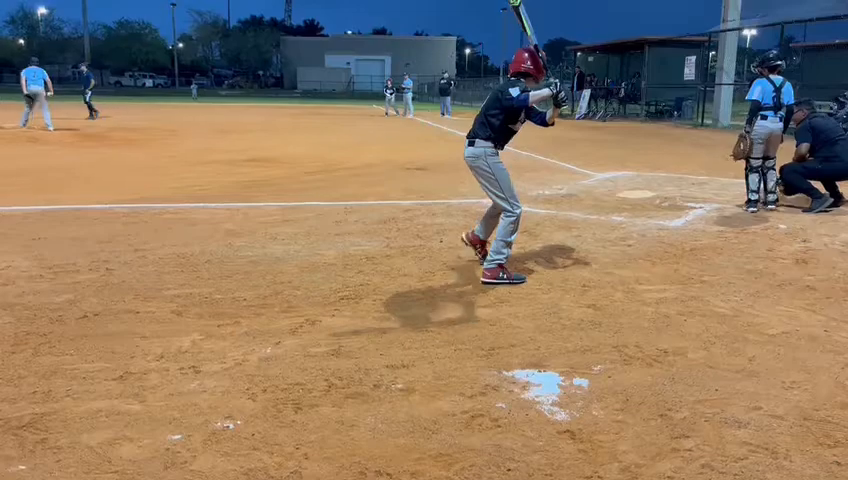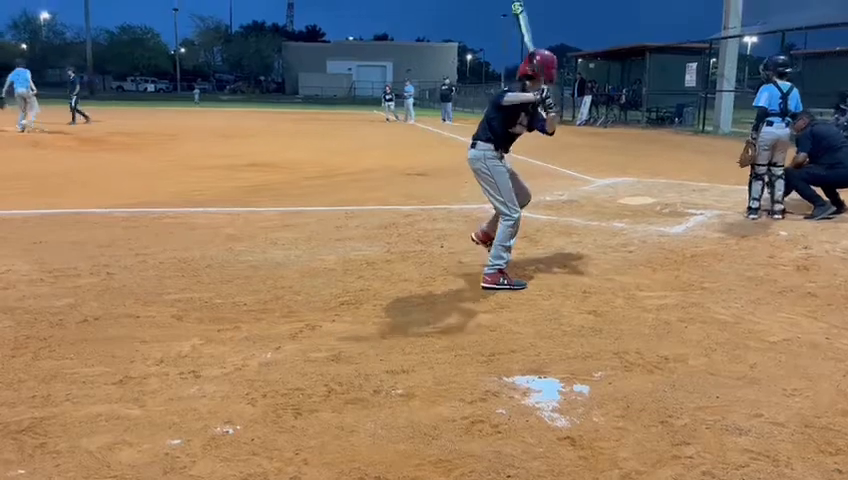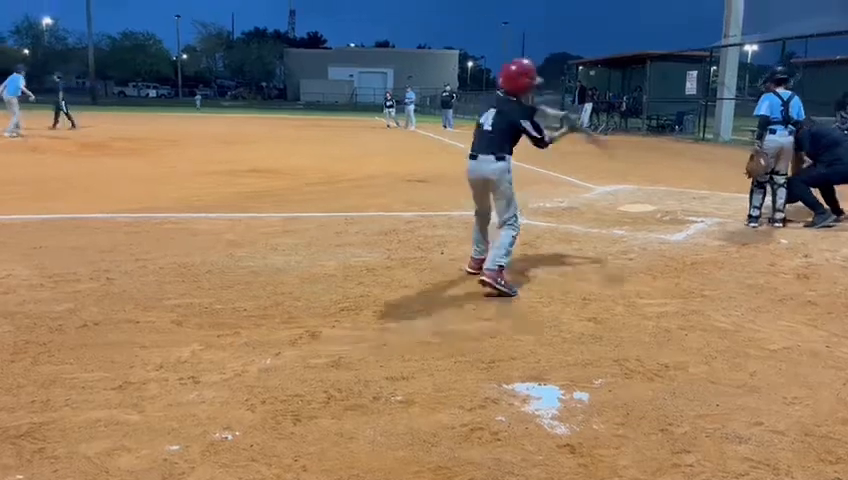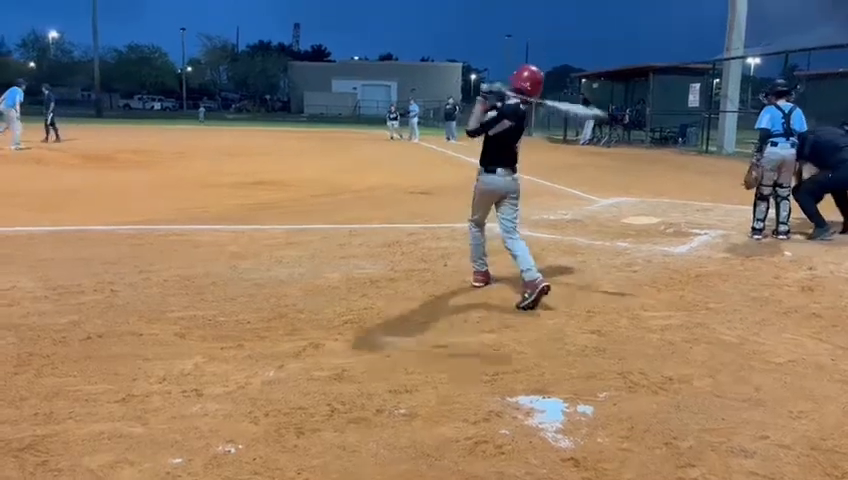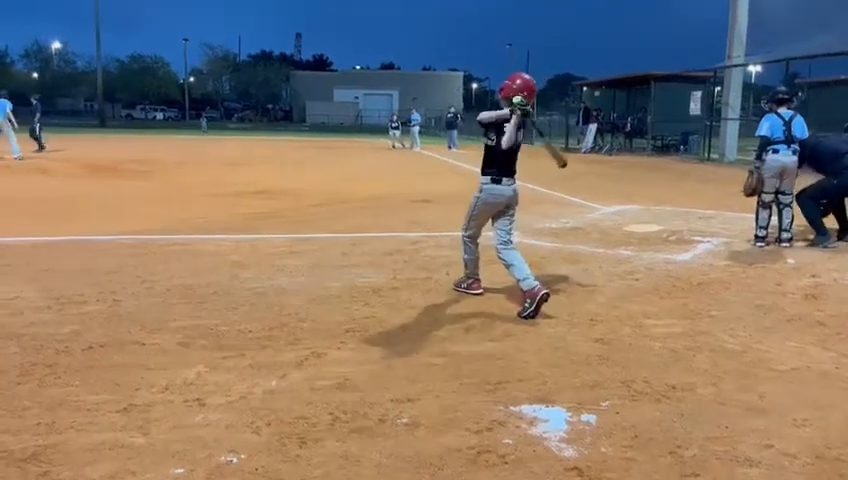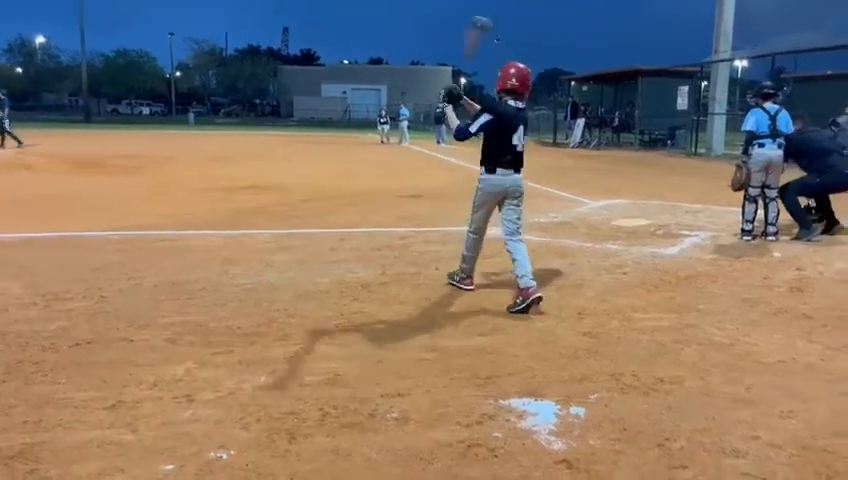
dt=0.4s
person 1, frame 1
left shoulder: (520, 94)
right shoulder: (512, 87)
left elbow: (544, 120)
right elbow: (520, 103)
left wrist: (556, 105)
right wrist: (550, 91)
left hip: (480, 151)
right hip: (483, 152)
left knee: (503, 200)
right knee: (512, 210)
left ankle: (477, 237)
right ankle: (493, 268)
person 1, frame 2
left shoulder: (532, 107)
right shoulder: (516, 91)
left elbow: (548, 129)
right elbow: (499, 100)
left wrist: (551, 111)
right wrist: (534, 96)
left hip: (494, 155)
right hip: (485, 154)
left knee: (522, 197)
right knee: (511, 214)
left ankle: (487, 233)
right ankle: (494, 274)
person 1, frame 3
left shoulder: (499, 99)
right shoulder: (518, 110)
right elbow: (543, 142)
left wrist: (557, 115)
right wrist: (564, 131)
left hip: (474, 165)
right hip: (497, 166)
left knee: (482, 213)
right knee: (509, 223)
left ankle: (478, 260)
right ankle: (493, 271)
person 1, frame 4
left shoulder: (508, 112)
right shoulder: (521, 109)
left elbow: (473, 130)
right elbow: (497, 104)
left wrist: (481, 101)
left hip: (488, 177)
right hip: (509, 179)
left knee: (476, 223)
right knee: (511, 233)
left ankle: (480, 272)
right ankle: (533, 279)
person 1, frame 5
left shoulder: (513, 120)
right shoulder: (502, 116)
left elbow: (507, 146)
right elbow: (481, 117)
left wrist: (515, 116)
right wrist: (511, 112)
left hip: (492, 187)
right hip: (508, 188)
left knee: (470, 235)
right knee: (504, 244)
left ankle: (472, 280)
right ankle: (532, 288)
person 1, frame 6
left shoulder: (497, 111)
right shoulder: (521, 112)
left elbow: (461, 133)
left wrist: (448, 106)
right wrist: (462, 99)
left hip: (492, 178)
right hip: (515, 179)
left knee: (476, 230)
right knee: (513, 235)
left ankle: (465, 275)
right ankle: (528, 286)
person 2, frame 1
left shoulder: (760, 82)
right shoulder: (786, 85)
left elbow: (754, 107)
right elbow: (790, 111)
left wrist: (747, 127)
right wrist: (783, 131)
left hip: (760, 124)
right hip: (778, 125)
left knee: (754, 163)
right knee: (770, 162)
left ankle: (753, 201)
right ankle: (771, 199)
person 2, frame 2
left shoulder: (767, 88)
right shoulder: (793, 90)
left elbow: (761, 113)
right elbow: (797, 115)
left wrist: (753, 133)
left hip: (767, 130)
right hip: (785, 131)
left knee: (759, 170)
right knee: (778, 170)
left ankle: (754, 209)
right ankle: (777, 208)
person 2, frame 3
left shoulder: (768, 97)
right shoulder: (795, 99)
left elbow: (763, 121)
right elbow: (799, 124)
left wrist: (758, 142)
right wrist: (792, 140)
left hip: (770, 139)
right hip: (788, 140)
left knee: (760, 178)
right knee: (781, 179)
left ankle: (754, 216)
right ankle: (778, 217)
person 2, frame 4
left shoulder: (769, 109)
right shoulder: (797, 111)
left elbow: (764, 134)
left wrist: (757, 154)
right wrist: (798, 158)
left hip: (772, 150)
right hip: (790, 152)
left knee: (763, 190)
right knee: (784, 192)
left ankle: (758, 229)
right ankle: (782, 229)
person 2, frame 5
left shoulder: (769, 117)
right shoulder: (798, 118)
left elbow: (764, 141)
left wrist: (757, 160)
right wrist: (799, 164)
left hip: (772, 157)
right hip: (792, 159)
left knee: (766, 198)
right knee: (786, 199)
left ankle: (761, 236)
right ankle: (785, 237)
person 2, frame 6
left shoulder: (755, 112)
right shoulder: (783, 113)
left elbow: (750, 135)
left wrist: (744, 155)
right wrist: (785, 159)
left hip: (758, 152)
right hip: (777, 153)
left knee: (752, 192)
right knee: (772, 192)
left ankle: (747, 230)
right ankle: (771, 231)
